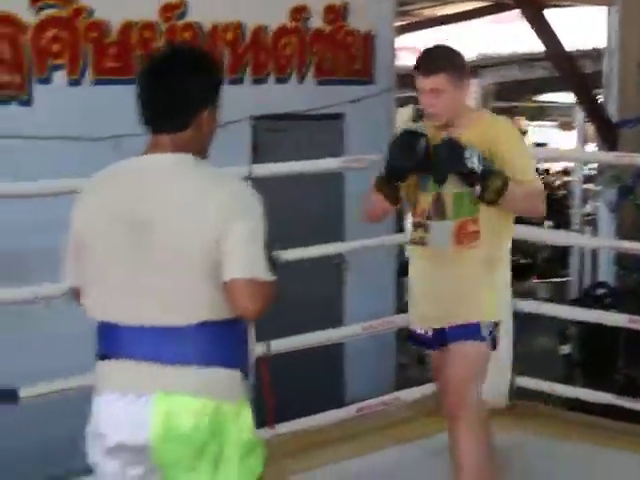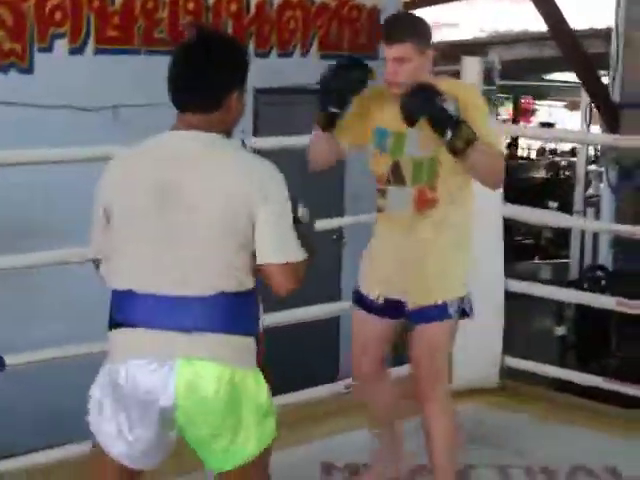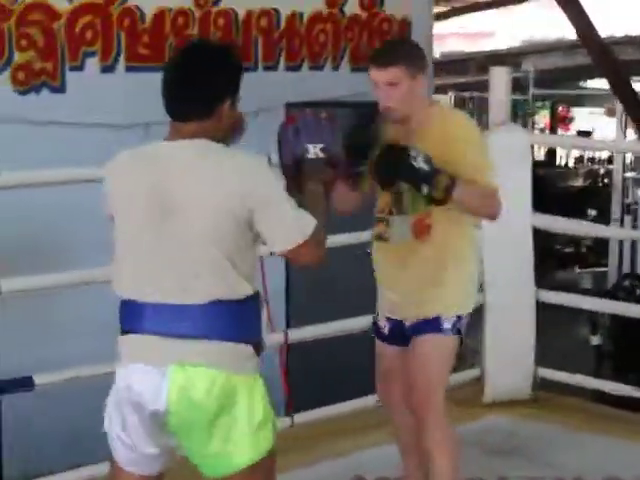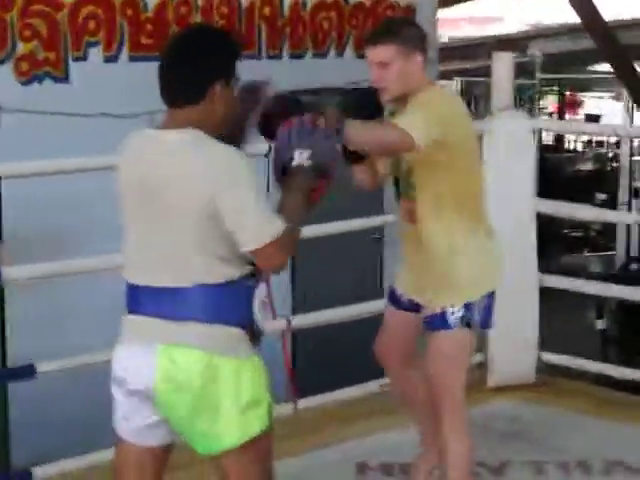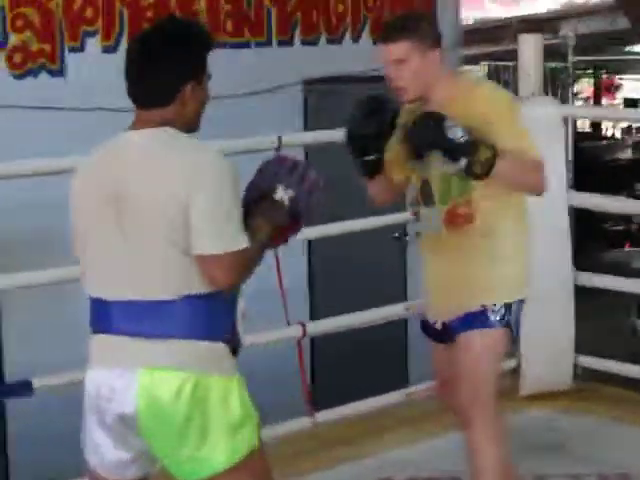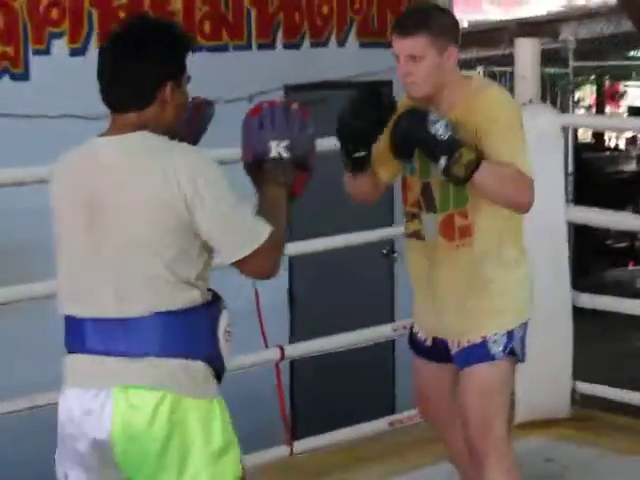
dt=0.3s
person 1, frame 1
left shoulder: (499, 132)
right shoulder: (416, 138)
left elbow: (536, 206)
right elbow: (372, 213)
left wrist: (482, 176)
right wrist: (393, 176)
left hip: (477, 292)
right hip: (428, 291)
left knee: (458, 405)
right knee: (456, 400)
person 1, frame 2
left shoulder: (462, 97)
right shoulder: (373, 100)
left elbow: (494, 175)
right elbow: (318, 160)
left wrist: (451, 126)
right wrist: (330, 109)
left hip: (437, 266)
right hip: (384, 263)
left knee: (430, 385)
right knee: (364, 366)
person 1, frame 3
left shoulder: (455, 127)
right shoulder: (382, 131)
left elbow: (490, 205)
right elbow: (342, 204)
left wrist: (428, 176)
left hip: (444, 287)
right hip: (395, 288)
left knee: (425, 398)
right knee: (390, 386)
person 1, frame 4
left shoulder: (437, 105)
right shoulder: (402, 108)
left elbow: (388, 140)
right elbow: (368, 178)
right wrist: (352, 140)
left hip: (459, 271)
right hip: (419, 266)
left knee: (444, 393)
right knee: (391, 353)
person 1, frame 5
left shoulder: (484, 99)
right shoulder: (404, 116)
left elbow: (536, 180)
right elbow: (384, 195)
left wrist: (467, 149)
right wrist: (368, 154)
left hip: (490, 277)
right hip: (441, 279)
left knee: (474, 398)
right knee: (451, 385)
person 1, frame 6
left shoulder: (490, 103)
right shoulder: (404, 111)
left elbow: (521, 195)
right elbow: (364, 192)
left wrist: (450, 150)
right wrist: (356, 146)
left hip: (490, 296)
right hip: (433, 294)
left knee: (484, 433)
right knee: (435, 408)
person 2, frame 1
left shoulder: (95, 193)
right shoulder: (231, 194)
left elbow: (82, 293)
right elbow: (249, 301)
right wrist: (268, 275)
left hip: (120, 394)
right hip: (203, 399)
person 2, frame 2
left shoulder: (122, 166)
right shoulder: (257, 174)
left elbow: (105, 261)
right elbow: (284, 280)
right wrist: (299, 234)
left hip: (135, 358)
right hip: (218, 367)
person 2, frame 3
left shoulder: (121, 170)
right shoulder: (245, 172)
right elbow: (309, 251)
right wrist: (314, 186)
left hip: (140, 365)
right hip: (216, 369)
person 2, frame 4
left shoulder: (133, 150)
right shoulder: (224, 163)
right elbow: (273, 256)
left wrist: (240, 122)
right wrist: (297, 188)
left hip: (138, 342)
right hip: (208, 350)
person 2, frame 5
left shoulder: (92, 166)
right shoulder: (200, 162)
right elbow: (222, 273)
right wrist: (267, 221)
left hip: (110, 366)
right hip: (187, 371)
person 2, frame 6
left shoulder: (68, 169)
right shoulder: (186, 168)
right elbow: (262, 262)
right wrist: (275, 182)
left hip: (83, 390)
right hip: (166, 395)
